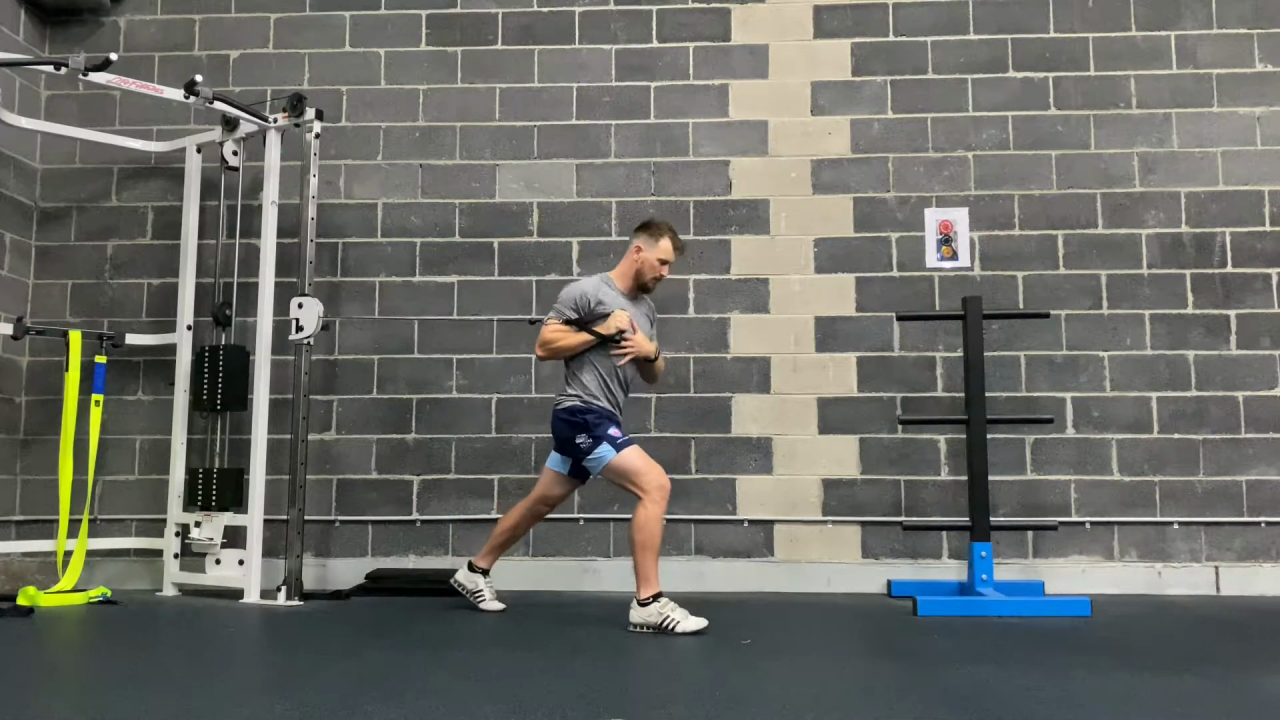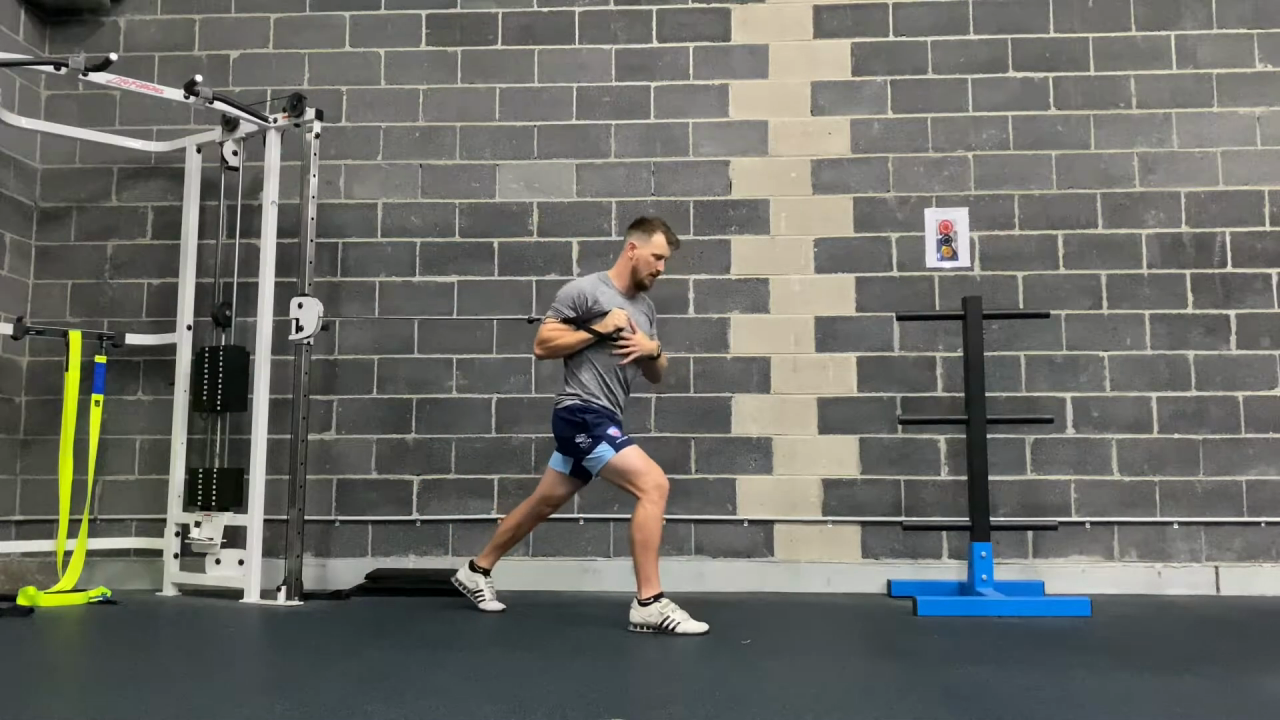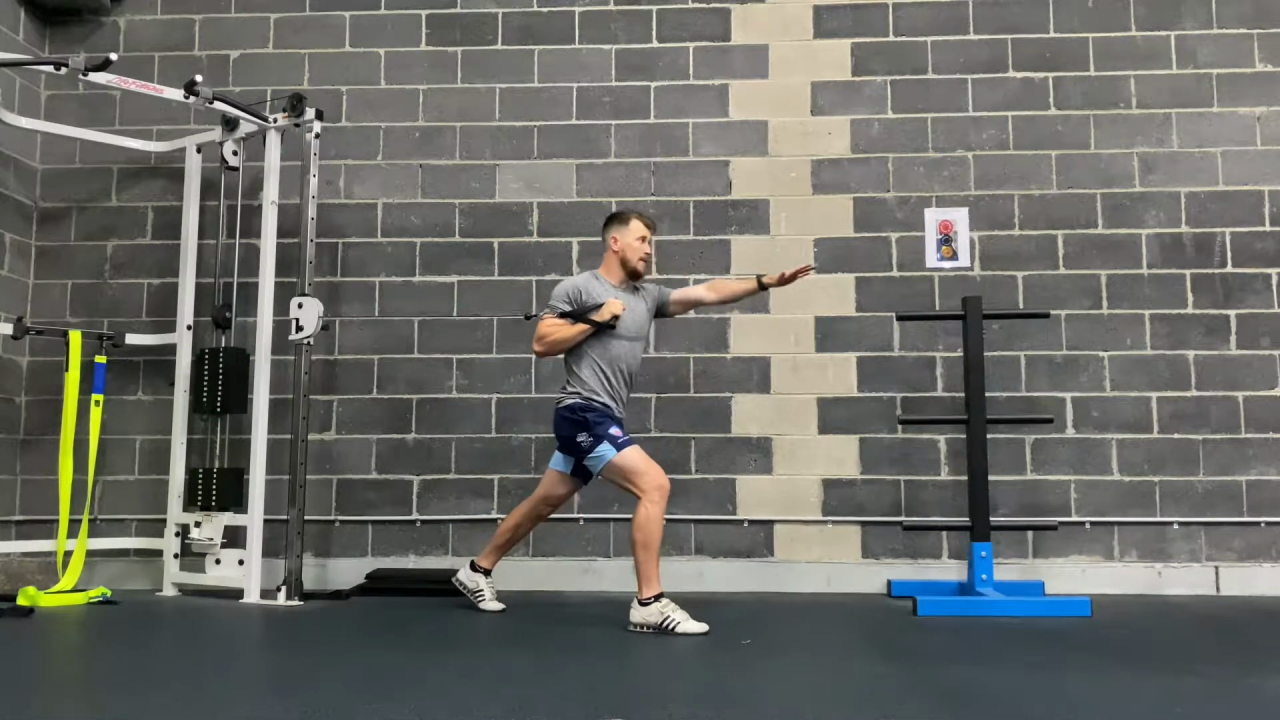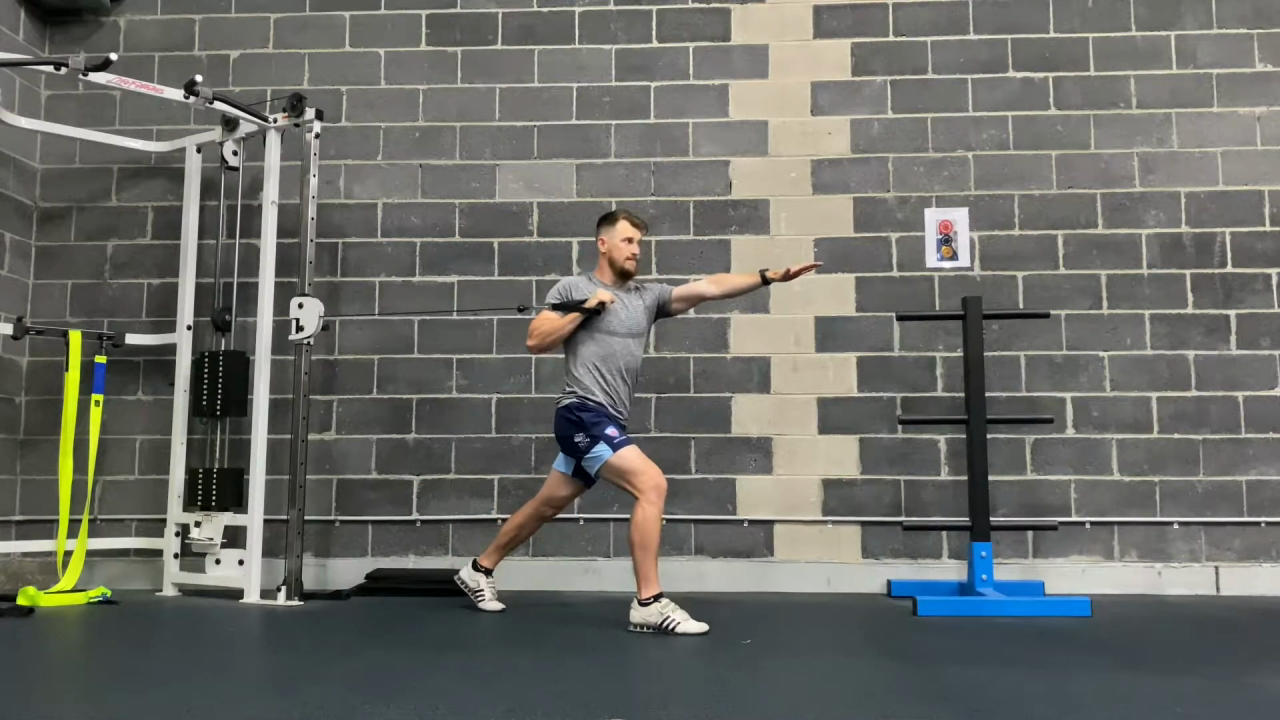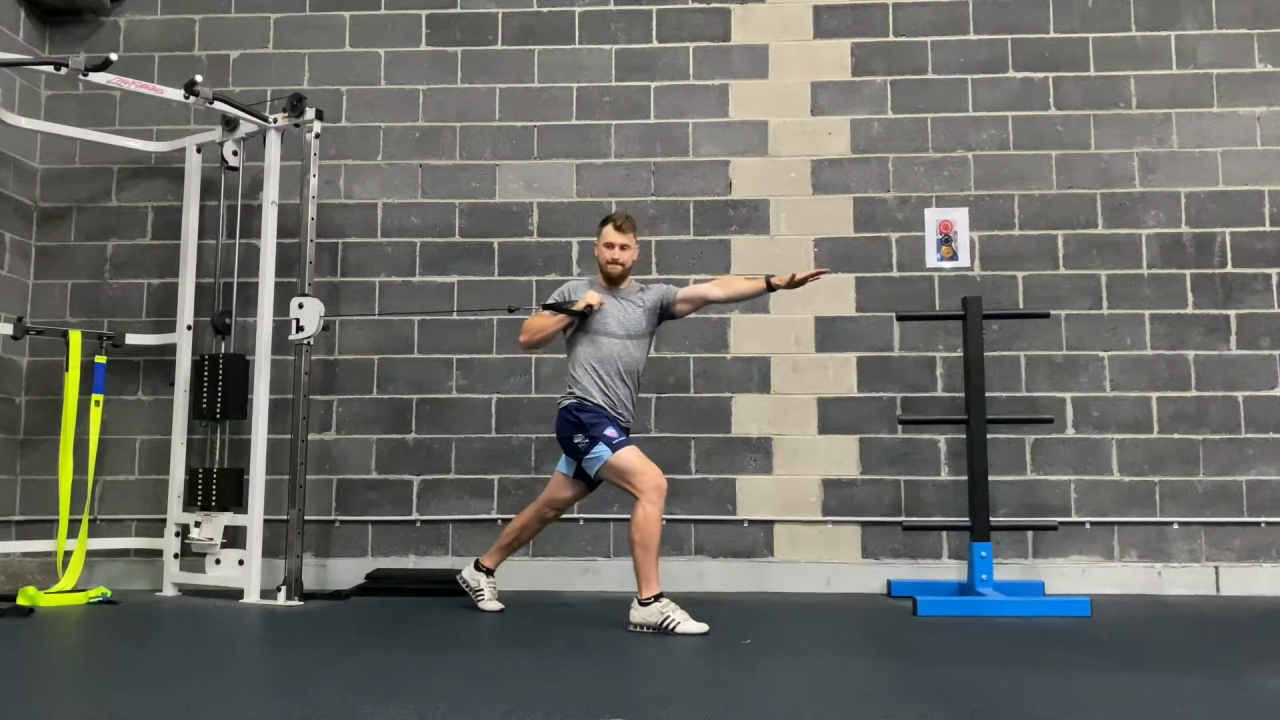
dt=0.4s
person 1, frame 1
left shoulder: (646, 308)
right shoulder: (585, 292)
left elbow: (654, 375)
right elbow: (544, 347)
left wrist: (652, 352)
right wrist: (601, 331)
left hip: (599, 420)
right hip: (582, 415)
left knee: (541, 501)
right knee: (655, 486)
left ankle: (475, 571)
right ankle: (649, 604)
person 1, frame 2
left shoulder: (645, 307)
right shoulder: (583, 290)
left elbow: (656, 374)
right elbow: (542, 346)
left wrist: (652, 352)
right wrist: (599, 329)
left hip: (601, 421)
right hip: (583, 415)
left knee: (544, 501)
right knee: (654, 485)
left ankle: (476, 570)
right ankle: (649, 604)
person 1, frame 3
left shoulder: (648, 296)
right shoulder: (577, 288)
left elbow: (708, 293)
right elbow: (541, 344)
left wrist: (766, 281)
right wrist: (596, 319)
left hip: (602, 420)
right hip: (584, 414)
left knee: (543, 503)
right knee: (654, 485)
left ankle: (477, 571)
right ankle: (649, 604)
person 1, frame 4
left shoulder: (649, 296)
right shoulder: (573, 288)
left elbow: (709, 287)
right elbow: (535, 340)
left wrist: (770, 276)
right wrist: (586, 308)
left hip: (608, 423)
right hip: (583, 415)
left knee: (547, 504)
right knee: (652, 484)
left ankle: (479, 571)
right ankle: (649, 604)
person 1, frame 5
left shoulder: (654, 297)
right shoulder: (574, 290)
left elbow: (715, 290)
right elbow: (528, 337)
left wrist: (775, 282)
right wrist: (574, 311)
left hip: (611, 426)
right hip: (584, 417)
left knee: (550, 507)
right knee: (652, 485)
left ankle: (481, 570)
right ankle: (650, 604)
